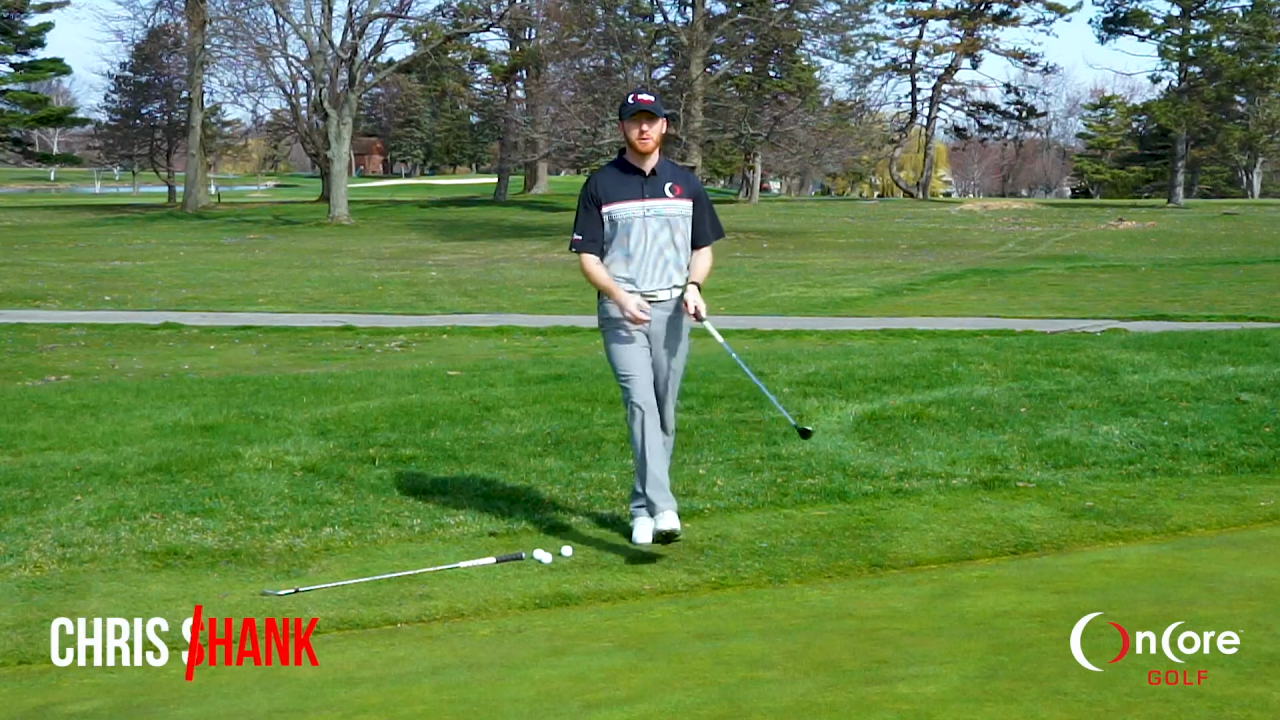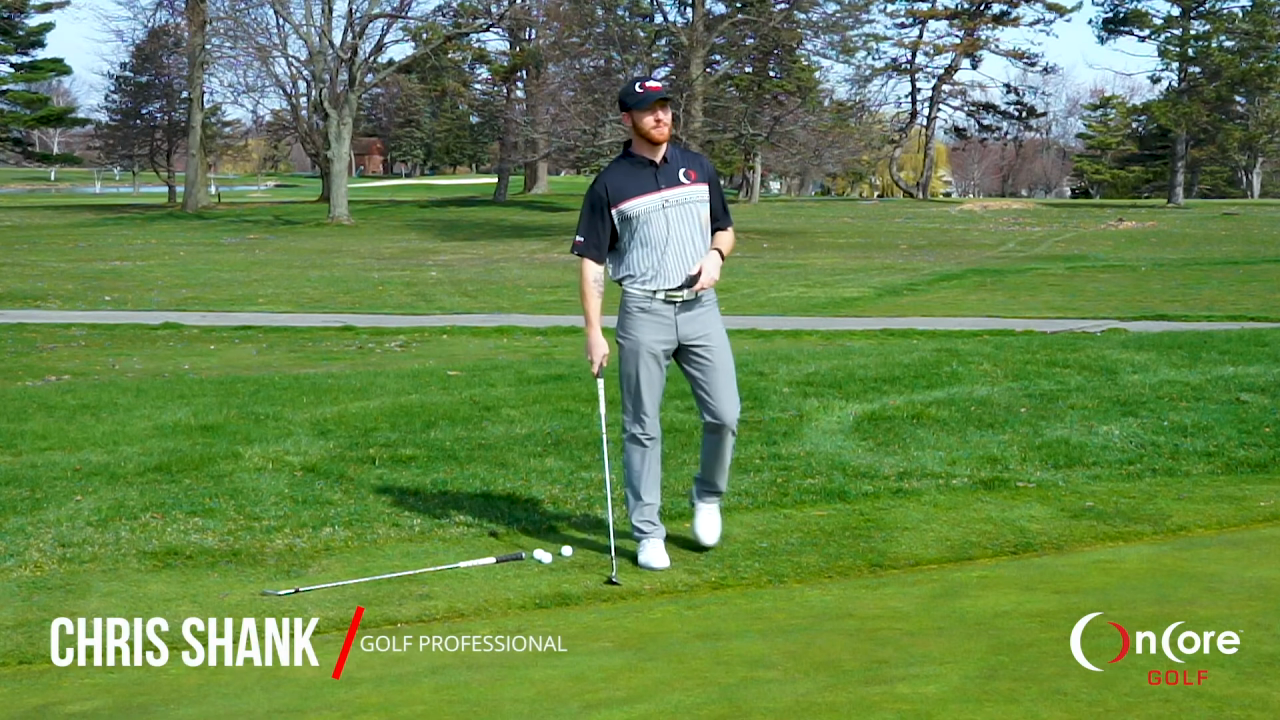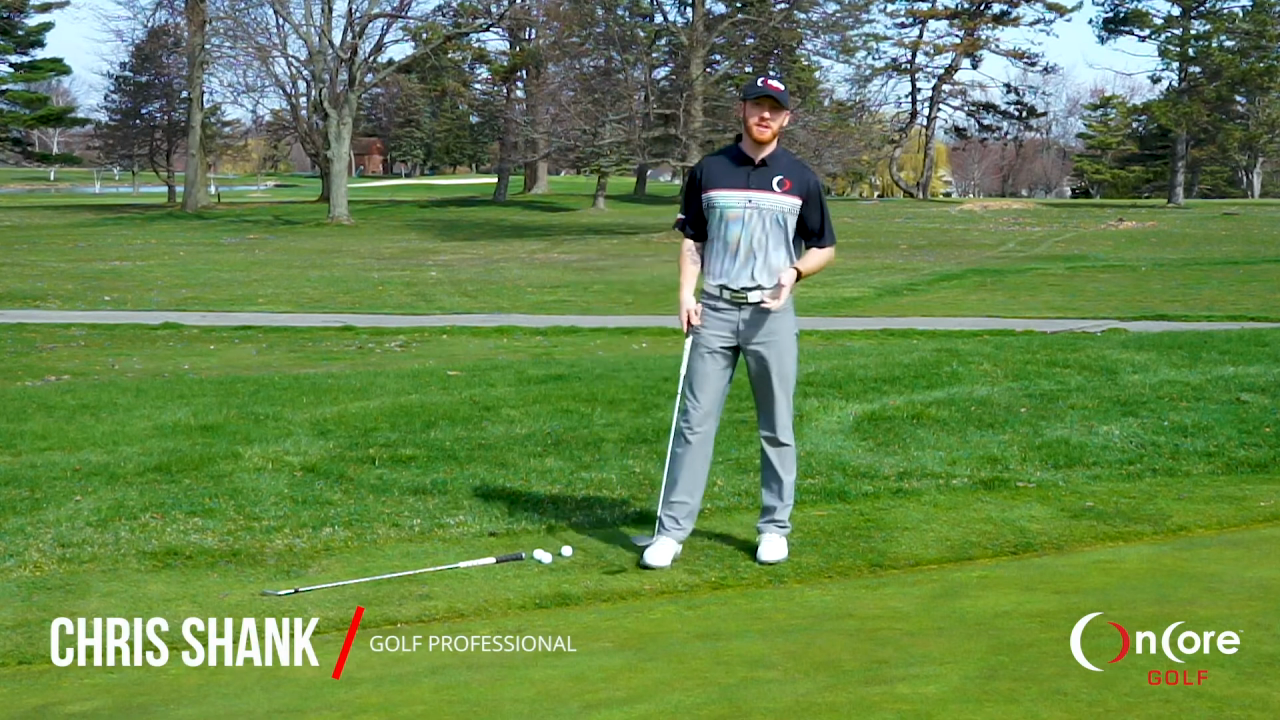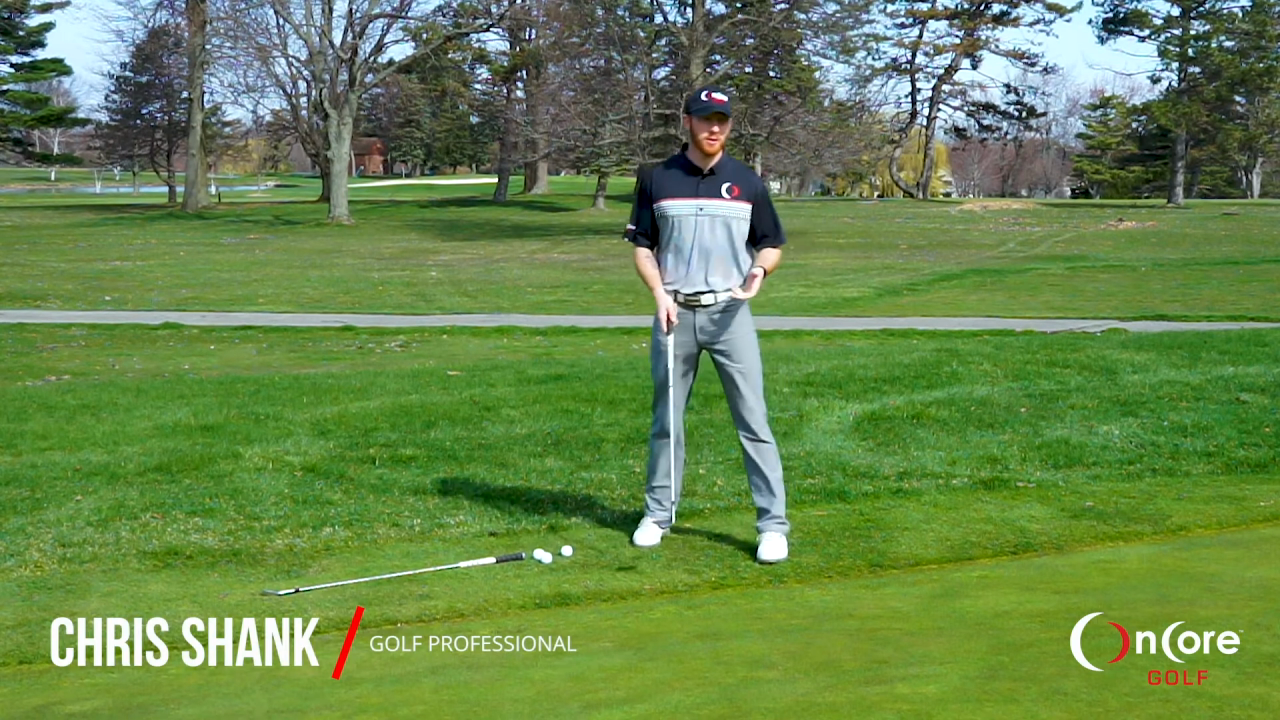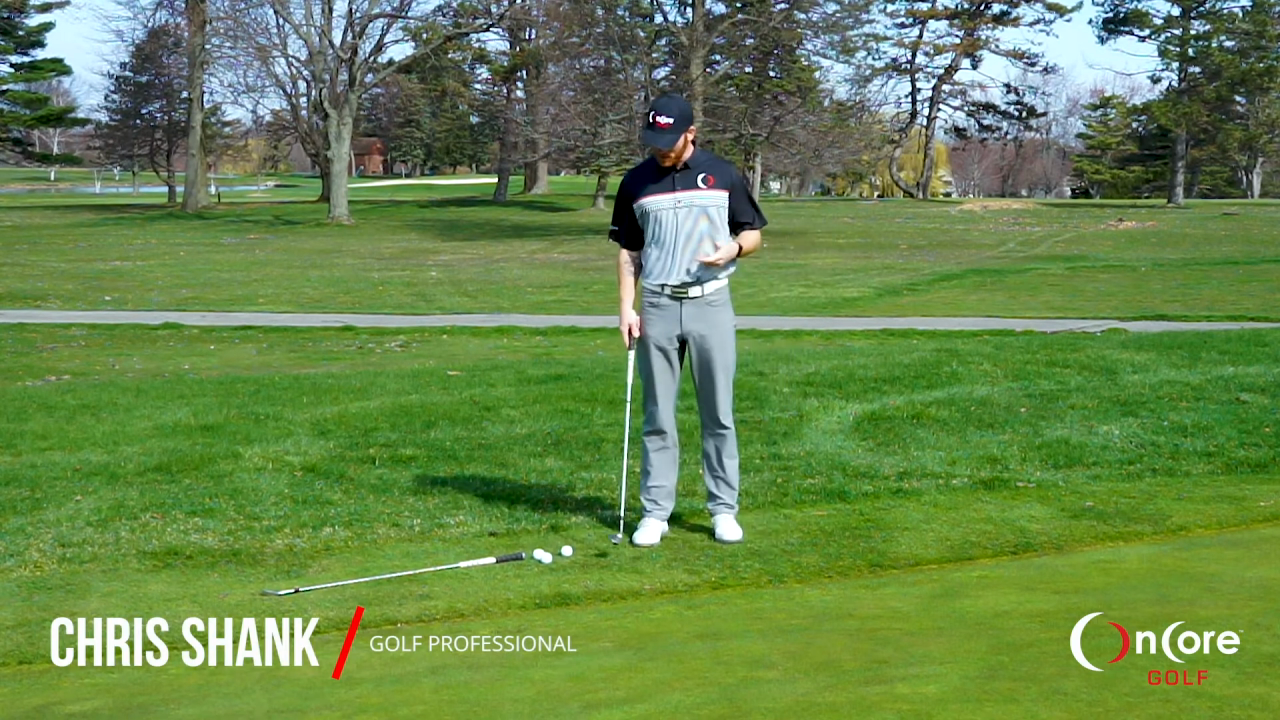
dt=1s
person 1, frame 1
left shoulder: (686, 183)
right shoulder: (600, 184)
left elbow: (703, 249)
right elbow: (588, 256)
left wrist: (693, 287)
right wrist: (619, 296)
left hip: (671, 311)
right hip: (622, 311)
left knee: (663, 416)
right knee: (640, 401)
left ankle: (642, 509)
right ankle: (662, 507)
person 1, frame 2
left shoulder: (697, 167)
right shoulder: (609, 183)
left elbow: (724, 230)
right elbow: (592, 261)
left wrist: (715, 256)
right wrist: (593, 331)
left hip: (699, 309)
right hip: (643, 313)
left knee: (724, 414)
right knee: (643, 427)
left ankle: (708, 495)
right ankle: (648, 532)
person 1, frame 3
left shoulder: (802, 178)
right shoulder: (707, 171)
left elbow: (823, 247)
right elbow: (692, 240)
left wrist: (795, 273)
right wrist: (685, 293)
left hip: (770, 315)
right hip: (715, 311)
left knee: (776, 427)
right knee: (695, 421)
left ankle: (774, 527)
right ankle: (670, 530)
person 1, frame 4
left shoulder: (748, 182)
right shoulder: (656, 180)
left elbow: (772, 246)
right elbow: (642, 247)
left wrist: (759, 271)
right wrist: (659, 292)
left hip: (729, 314)
right hip: (676, 314)
left knee: (753, 420)
right knee: (666, 420)
left ankle: (773, 524)
right ankle: (658, 512)
person 1, frame 5
left shoulder: (724, 174)
right shoulder: (635, 182)
left elbow: (753, 232)
right elbow: (628, 250)
left wrist: (735, 247)
right wrist: (626, 305)
left hip: (711, 304)
right hip: (658, 307)
left knee: (717, 413)
right knee: (658, 415)
left ankle: (723, 508)
right ankle: (655, 511)
